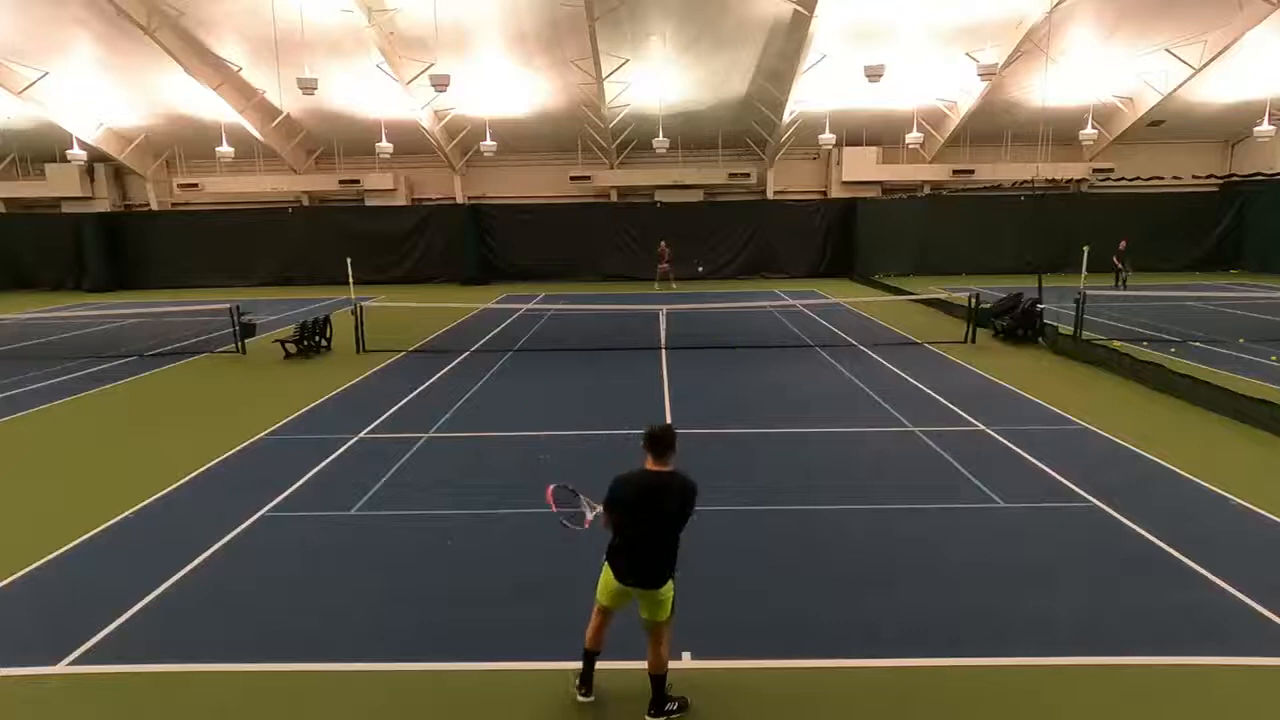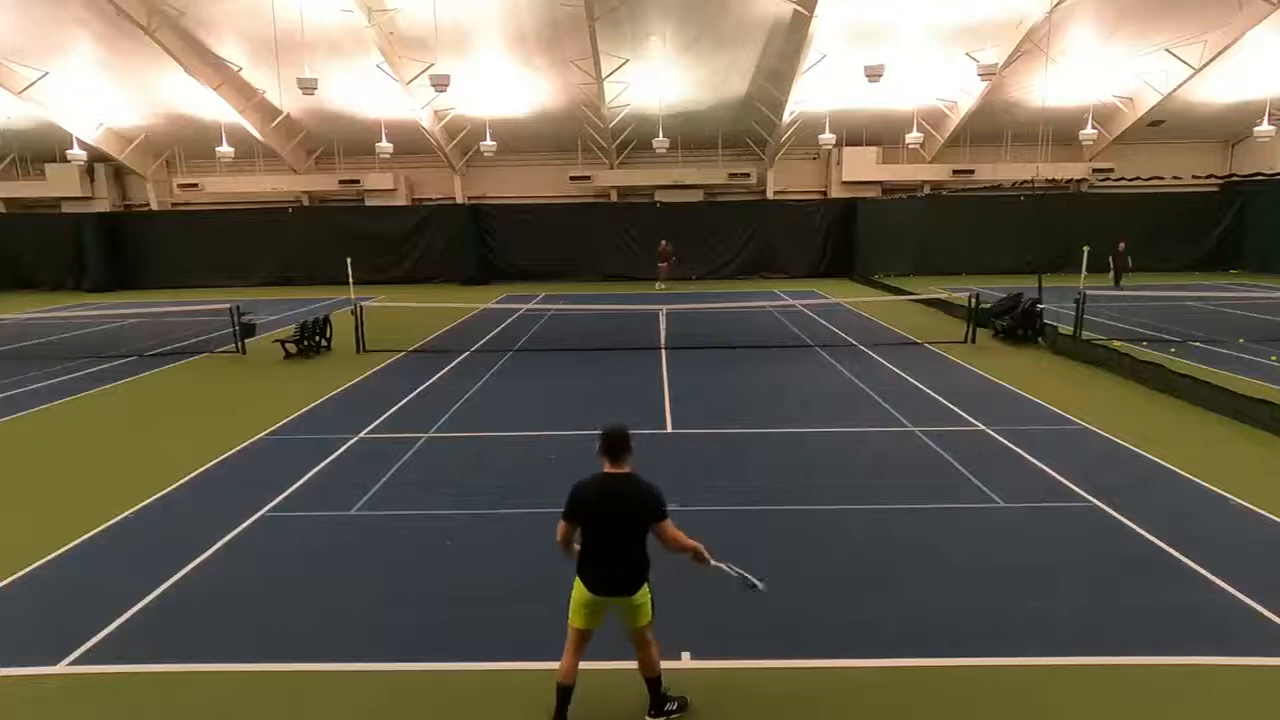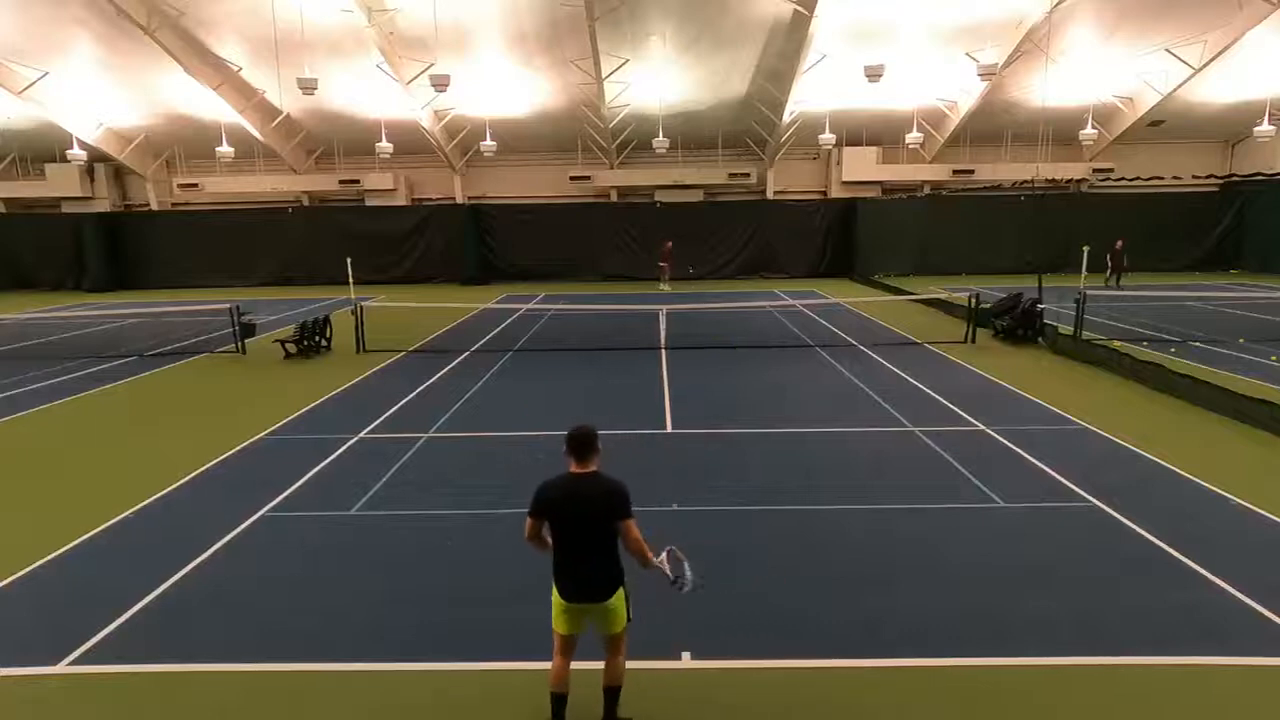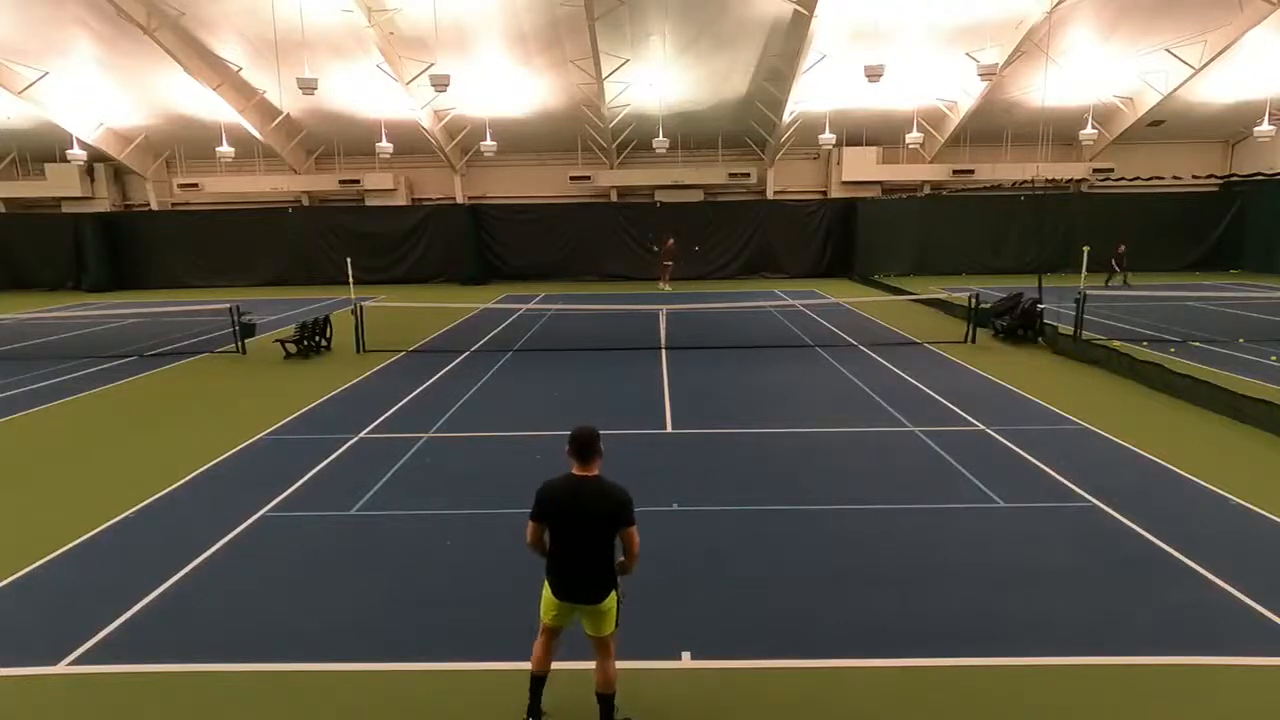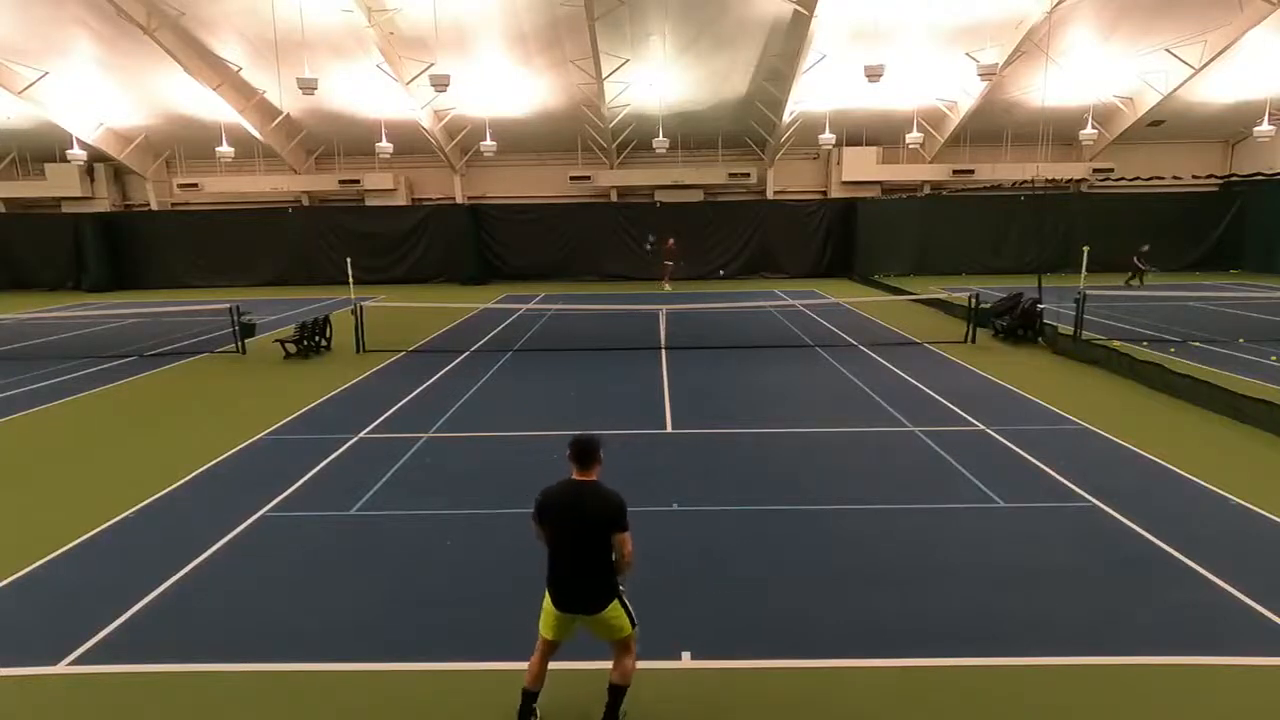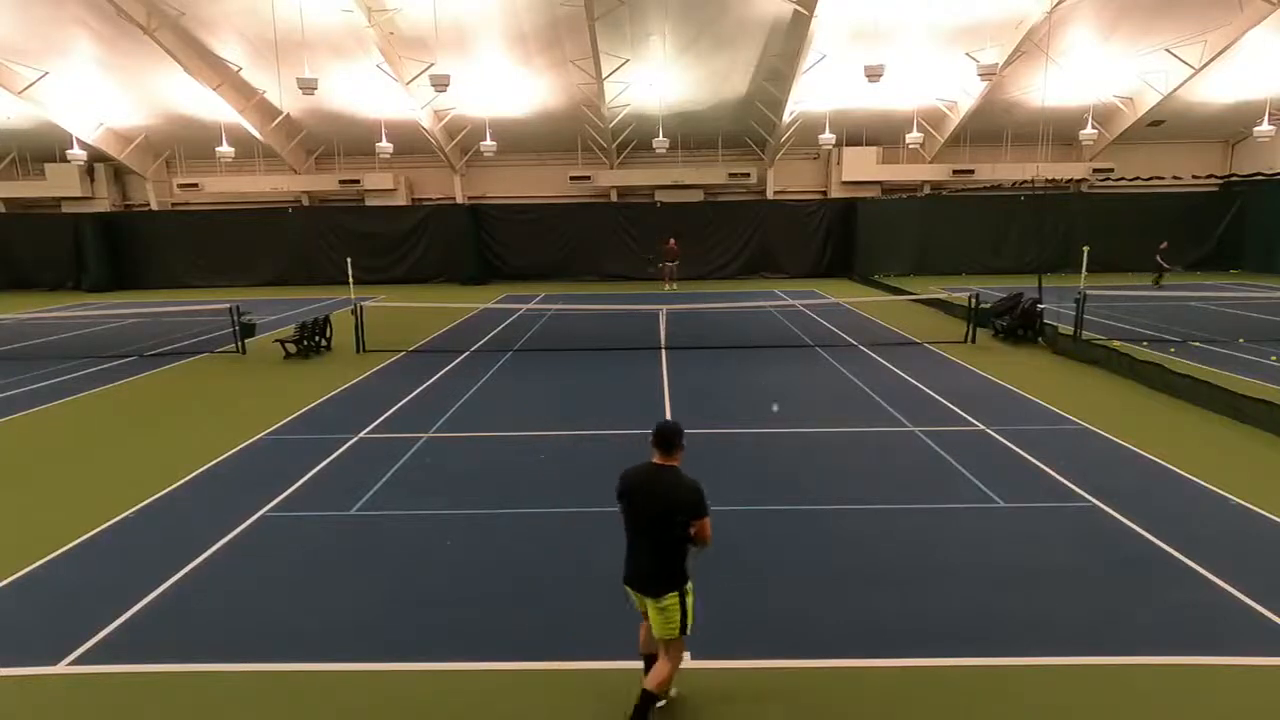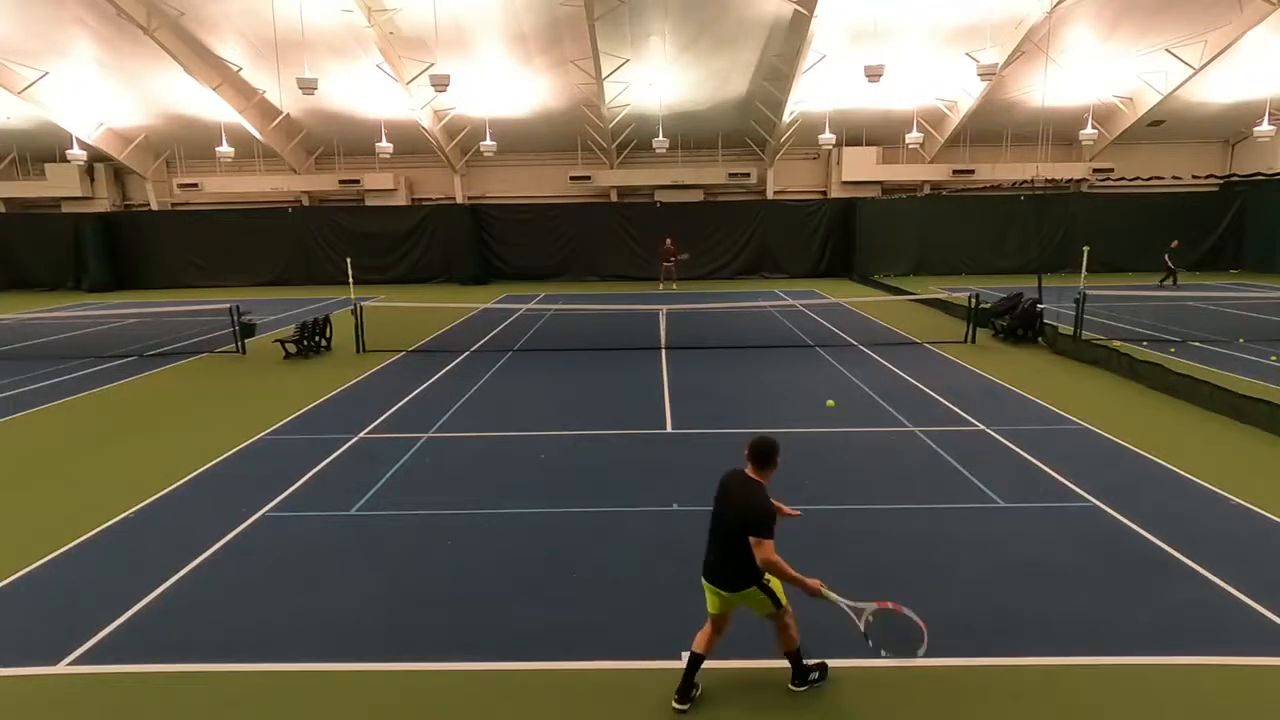
dt=0.4s
person 1, frame 1
left shoulder: (622, 484)
right shoulder: (687, 488)
left elbow: (610, 523)
left hip: (618, 568)
right hip: (657, 576)
left knee: (600, 616)
right knee: (658, 638)
left ankle: (585, 683)
person 1, frame 2
left shoulder: (582, 490)
right shoulder: (647, 493)
left elbow: (563, 538)
right elbow: (669, 539)
left wrist: (575, 553)
right wrist: (697, 548)
left hip: (590, 582)
right hip: (632, 584)
left knee: (573, 647)
right knee: (644, 643)
person 1, frame 3
left shoulder: (547, 490)
right shoulder: (614, 490)
left elbow: (531, 535)
right elbow: (632, 541)
right wrist: (648, 558)
left hip: (566, 587)
right hip: (607, 586)
left knee: (562, 654)
right knee: (615, 651)
person 1, frame 4
left shoulder: (548, 491)
right shoulder: (616, 495)
left elbow: (533, 540)
right elbow: (632, 547)
right wrist: (627, 565)
left hip: (559, 584)
right hip: (600, 588)
left knee: (546, 638)
right knee: (605, 654)
person 1, frame 5
left shoulder: (548, 497)
right shoulder: (612, 501)
right elbow: (625, 555)
right wrist: (616, 573)
left hip: (559, 593)
right hip: (600, 596)
left knee: (543, 652)
right knee: (627, 650)
person 1, frame 6
left shoulder: (628, 478)
right shoulder: (689, 489)
right elbow: (704, 537)
left hip: (634, 576)
right hip: (669, 582)
left knee: (649, 621)
right knee: (671, 655)
left ankle: (654, 691)
person 1, frame 7
left shoulder: (733, 477)
right shoulder: (759, 505)
right elbow: (765, 560)
right wrist: (803, 583)
left hip: (712, 574)
right hip: (742, 581)
left knee: (716, 624)
right knee: (784, 619)
left ankle: (684, 692)
right ankle: (800, 675)
